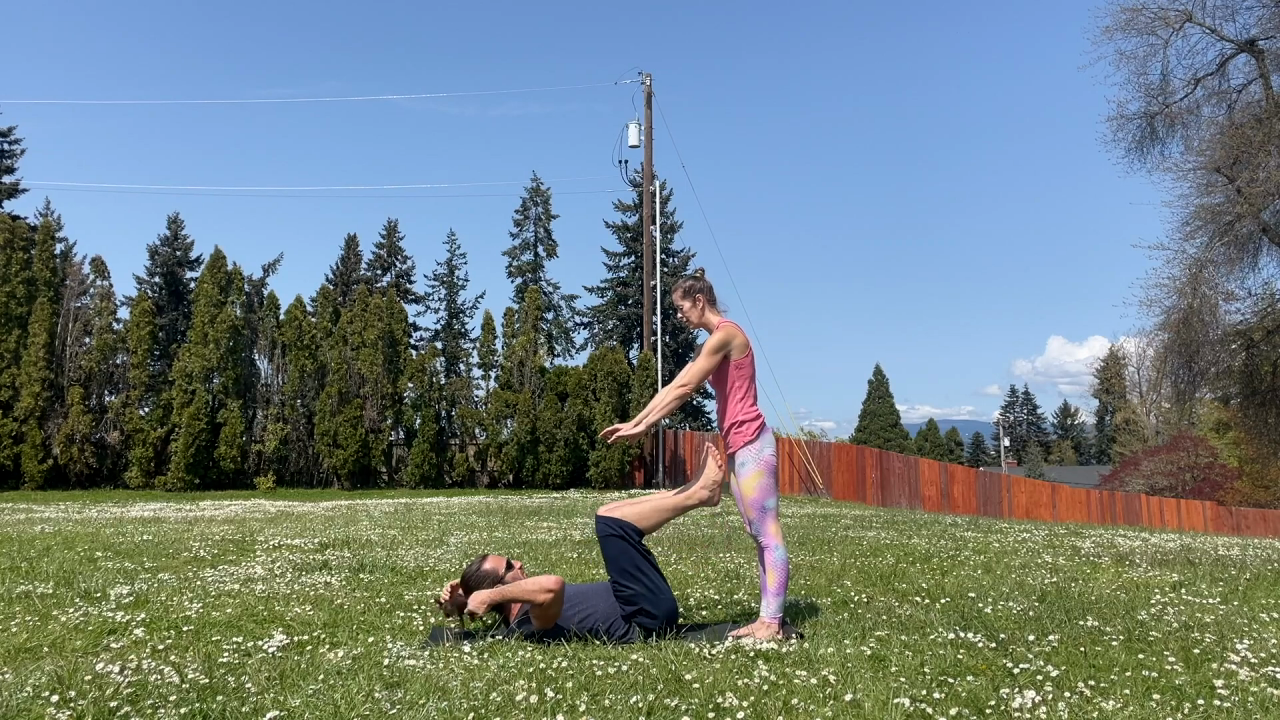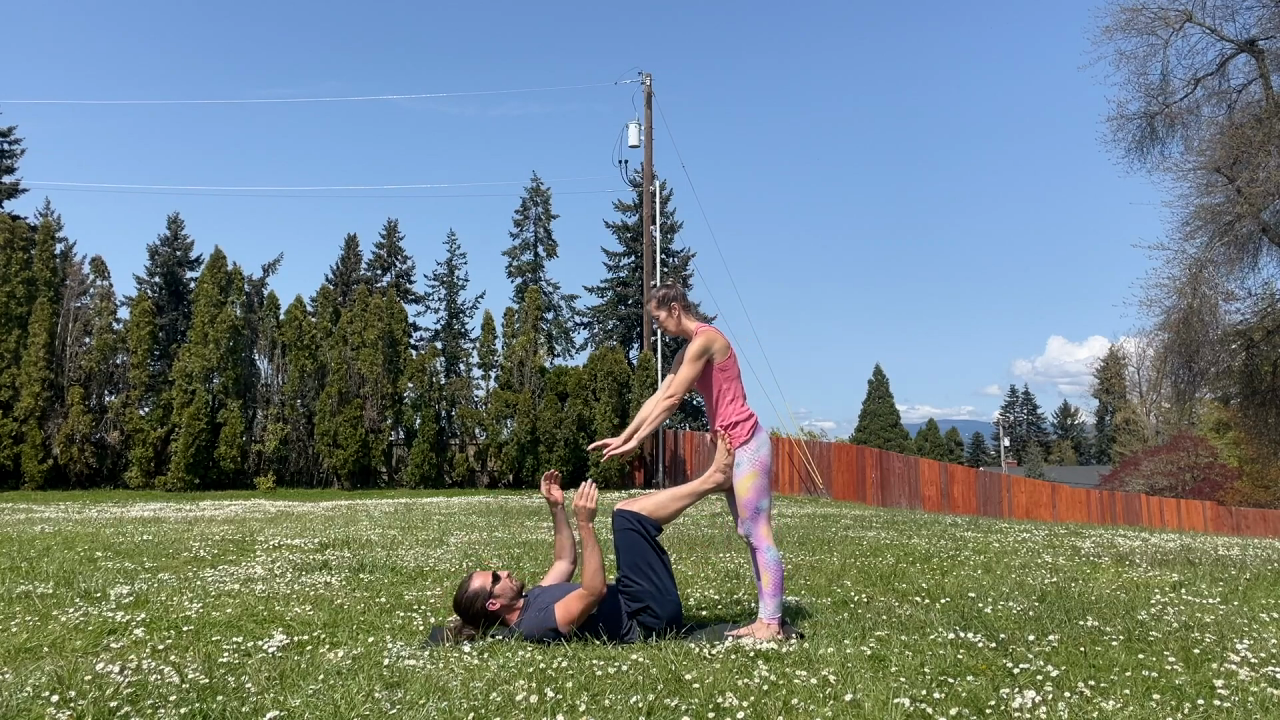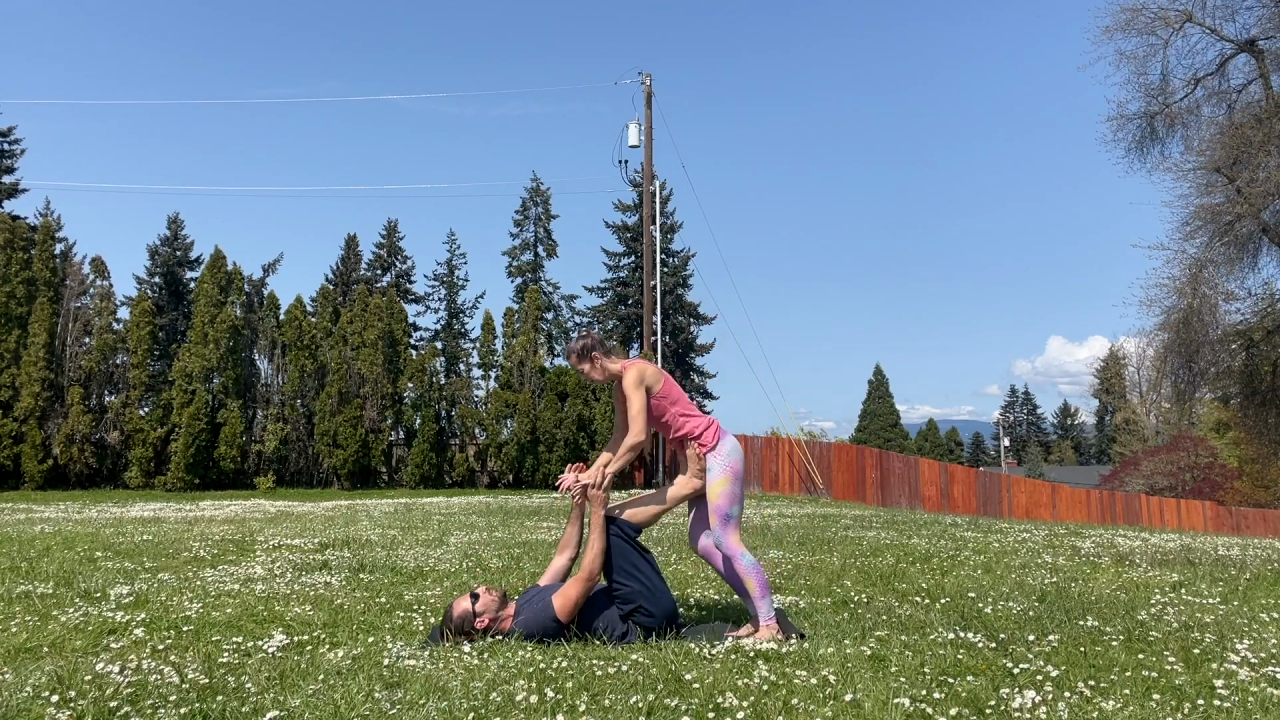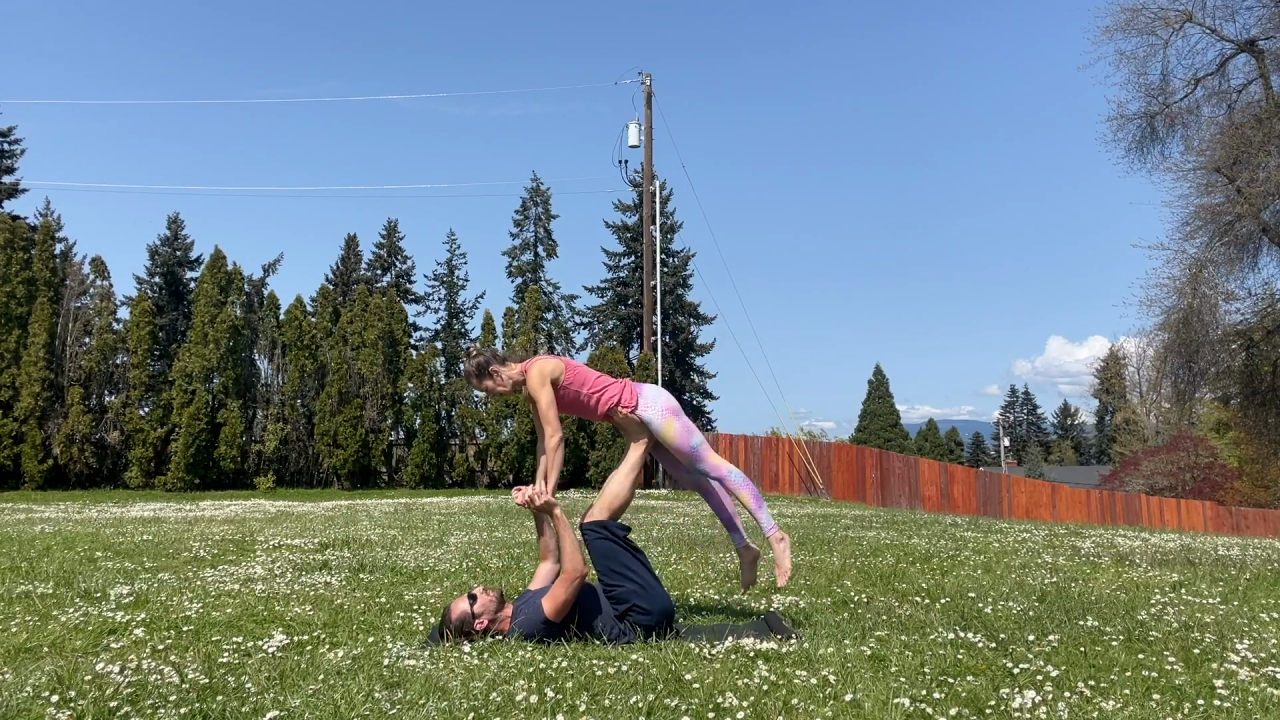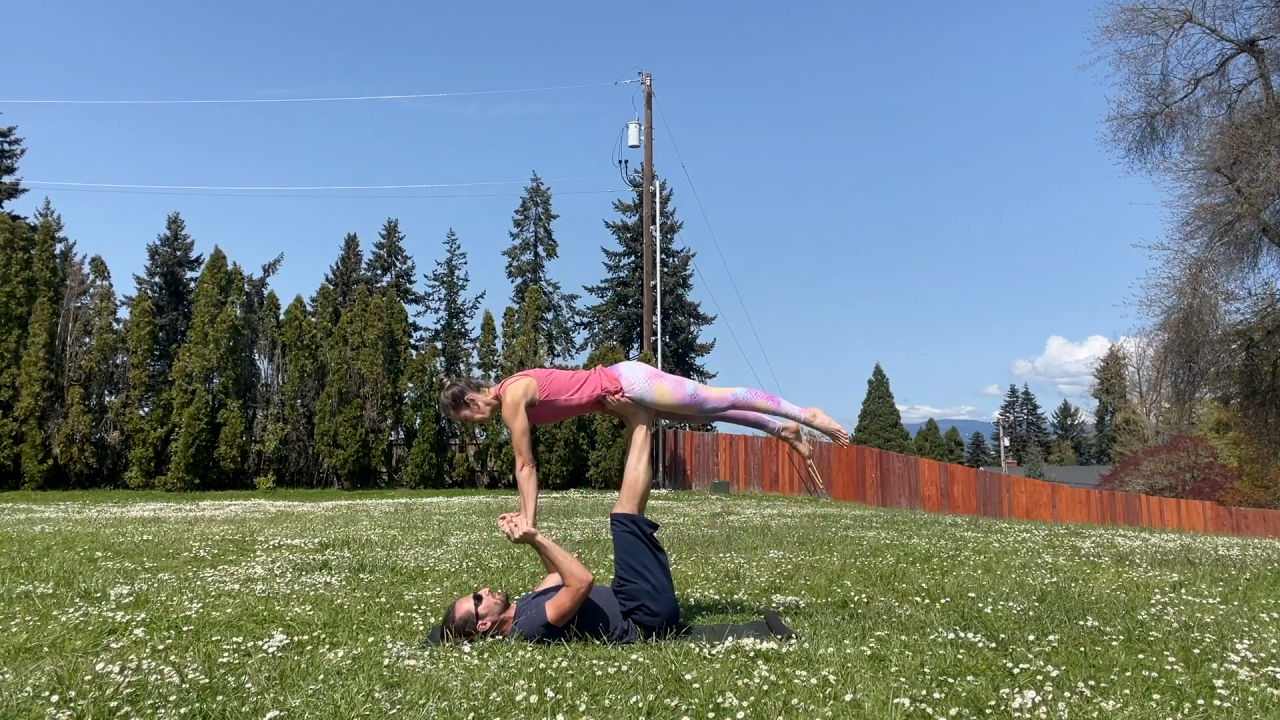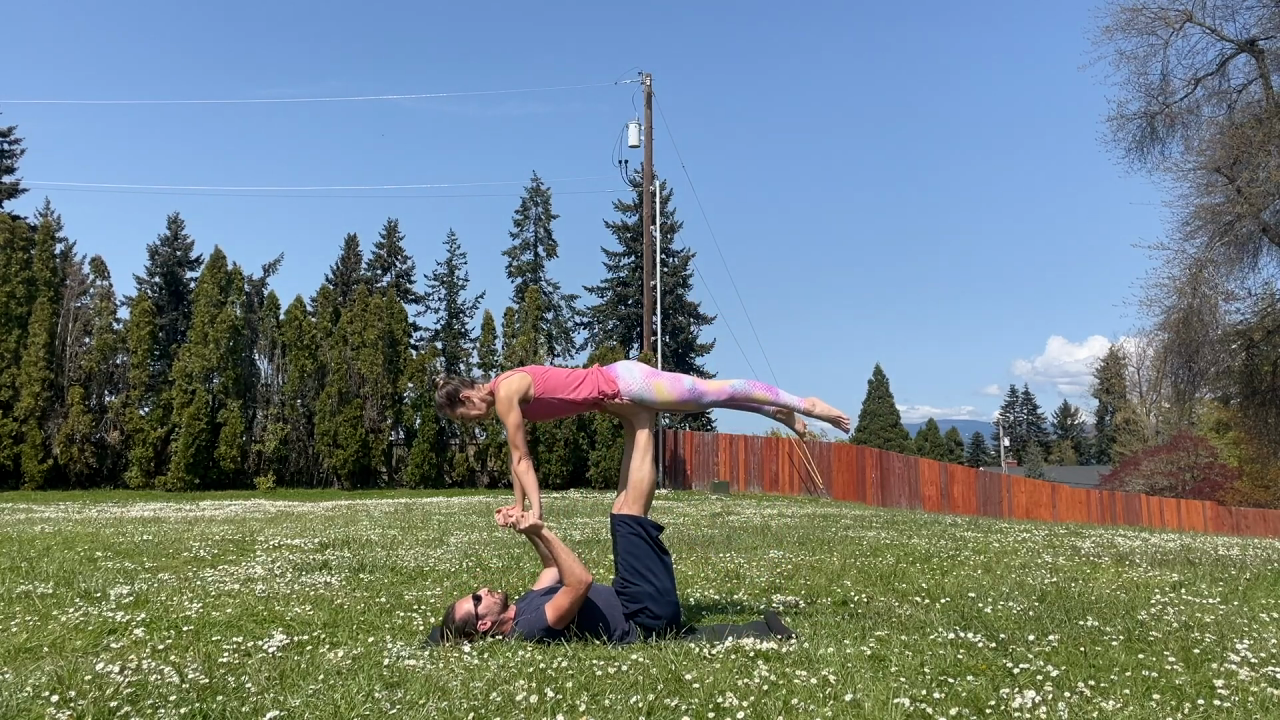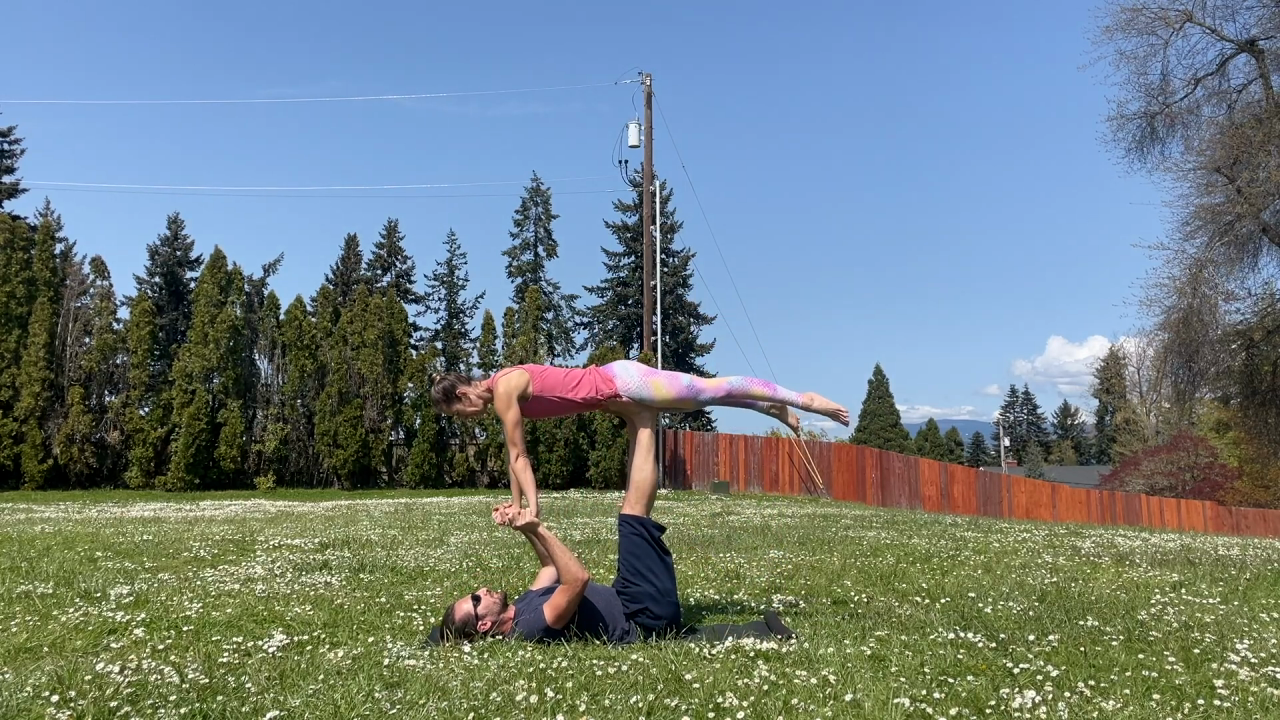
dt=0.4s
person 1, frame 1
left shoulder: (725, 334)
right shoulder: (712, 343)
left elbow: (685, 389)
right elbow: (674, 385)
left wrist: (644, 427)
right wrist: (634, 422)
left hip: (750, 442)
right hip: (738, 446)
left knee: (768, 534)
right knee: (758, 534)
left ankle: (773, 622)
right ankle: (767, 618)
person 1, frame 2
left shoulder: (705, 339)
right shoulder: (688, 351)
left elbow: (672, 400)
right elbow: (658, 396)
left wrist: (635, 443)
right wrist: (622, 437)
left hip: (745, 442)
right hip: (733, 446)
left knee: (759, 534)
right knee: (750, 534)
left ankle: (771, 623)
right ankle: (766, 618)
person 1, frame 3
left shoulder: (633, 374)
right shoulder: (620, 385)
left elbow: (637, 438)
right elbow: (618, 440)
left wrist: (603, 478)
right wrist: (590, 474)
left hip: (717, 451)
right hip: (700, 458)
left knee: (727, 542)
right knee: (703, 543)
left ankle: (769, 624)
right ankle: (758, 617)
person 1, frame 4
left shoulder: (535, 375)
right shoulder: (533, 382)
left elbow: (555, 438)
right elbow: (547, 440)
left wrist: (549, 491)
right wrist: (539, 490)
left hip: (647, 405)
right hip: (636, 416)
left knee: (712, 467)
right knee: (697, 480)
left ankle: (773, 535)
right ankle: (743, 549)
person 1, frame 5
left shoulder: (511, 397)
right shoulder: (512, 396)
left elbow: (525, 466)
right elbow: (526, 464)
left wrist: (529, 522)
right wrist: (525, 517)
left hip: (625, 385)
right hip: (621, 391)
left knee: (720, 401)
right knee: (713, 411)
left ankle: (807, 415)
right ankle: (783, 429)
person 1, frame 6
left shoulder: (505, 392)
right shoulder: (507, 395)
left elbow: (521, 458)
right elbow: (519, 458)
left wrist: (536, 513)
right wrist: (519, 506)
left hip: (622, 385)
right hip: (618, 392)
left knee: (715, 393)
right knee: (709, 396)
left ankle: (805, 404)
right ankle: (777, 410)
person 1, frame 7
left shoulder: (504, 389)
right shoulder: (503, 393)
left elbow: (518, 455)
right elbow: (516, 455)
left wrist: (533, 509)
right wrist: (516, 504)
left hip: (620, 385)
right hip: (615, 393)
left knee: (712, 390)
right knee: (705, 395)
left ankle: (802, 399)
right ankle: (772, 408)
person 2, frame 1
left shoulder: (520, 615)
right shoulder: (533, 625)
right elbow: (553, 584)
left wrist: (465, 587)
right wrist: (491, 596)
left hip: (646, 617)
right hip: (647, 620)
left knee: (612, 516)
right knee: (609, 518)
left ankle: (693, 492)
right ankle: (699, 493)
person 2, frame 2
left shoulder: (529, 604)
right shoulder: (536, 627)
left elbow: (565, 561)
right elbow: (594, 590)
left wrist: (556, 507)
right wrist: (585, 523)
left hip: (646, 618)
right hip: (649, 620)
left knee: (629, 514)
right knee: (628, 513)
left ankle: (711, 480)
right ankle: (712, 479)
person 2, frame 3
left shoulder: (525, 603)
right shoulder: (531, 624)
left elbow: (564, 555)
right elbow: (588, 575)
left wrist: (579, 502)
right wrist: (596, 511)
left hip: (645, 618)
right hip: (646, 619)
right knee: (611, 521)
person 2, frame 4
left shoulder: (523, 613)
right shoulder: (529, 626)
left elbow: (550, 562)
right elbow: (574, 572)
left wrist: (539, 514)
right wrist: (553, 511)
left hip: (641, 621)
right hip: (641, 619)
right knee: (594, 522)
person 2, frame 5
left shoulder: (522, 610)
right shoulder: (530, 627)
left elbow: (560, 574)
right elbow: (582, 582)
left wrist: (530, 537)
right wrist: (536, 538)
left hip: (647, 620)
right hip: (645, 618)
right knee: (625, 513)
person 2, frame 6
left shoulder: (524, 609)
right shoulder: (532, 627)
left elbow: (555, 571)
right elbow: (580, 581)
left wrist: (527, 531)
right wrist: (540, 532)
left hip: (643, 623)
right hip: (646, 618)
right knee: (627, 516)
person 2, frame 7
left shoulder: (524, 608)
right shoulder: (532, 627)
left elbow: (551, 565)
right elbow: (578, 578)
left wrist: (525, 529)
right wrist: (536, 528)
left hip: (645, 621)
right hip: (647, 618)
right knee: (633, 514)
